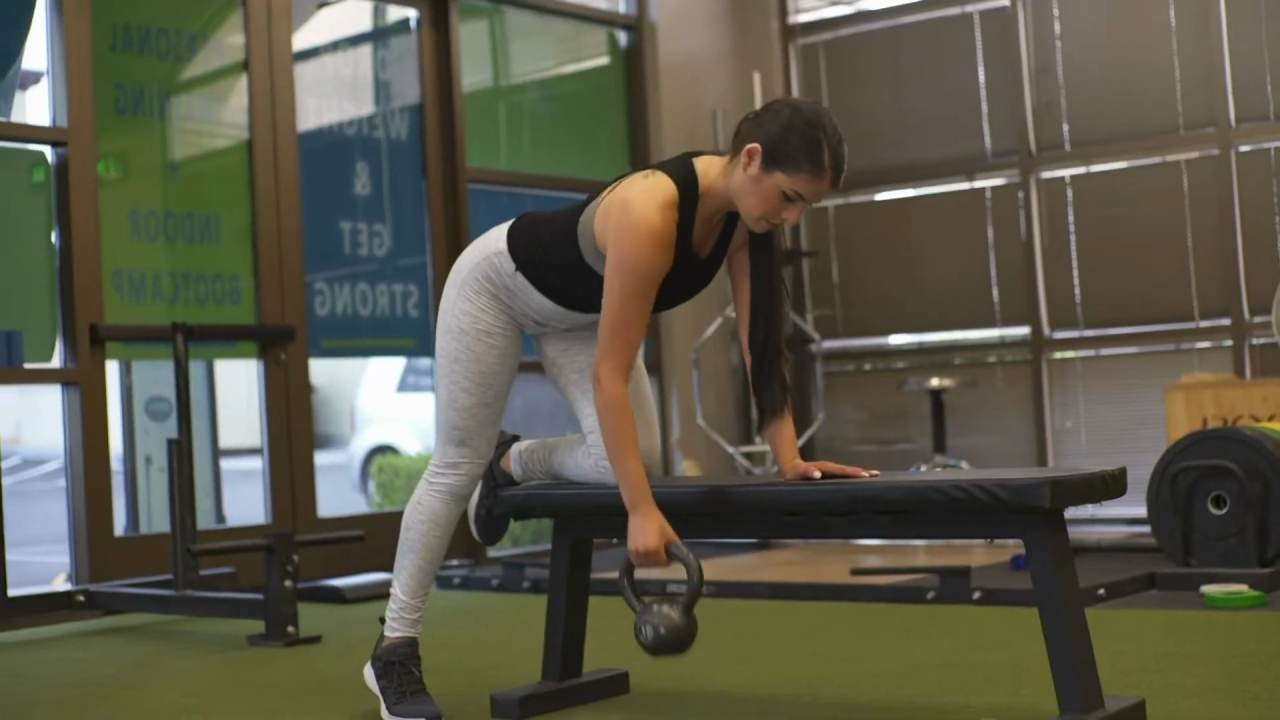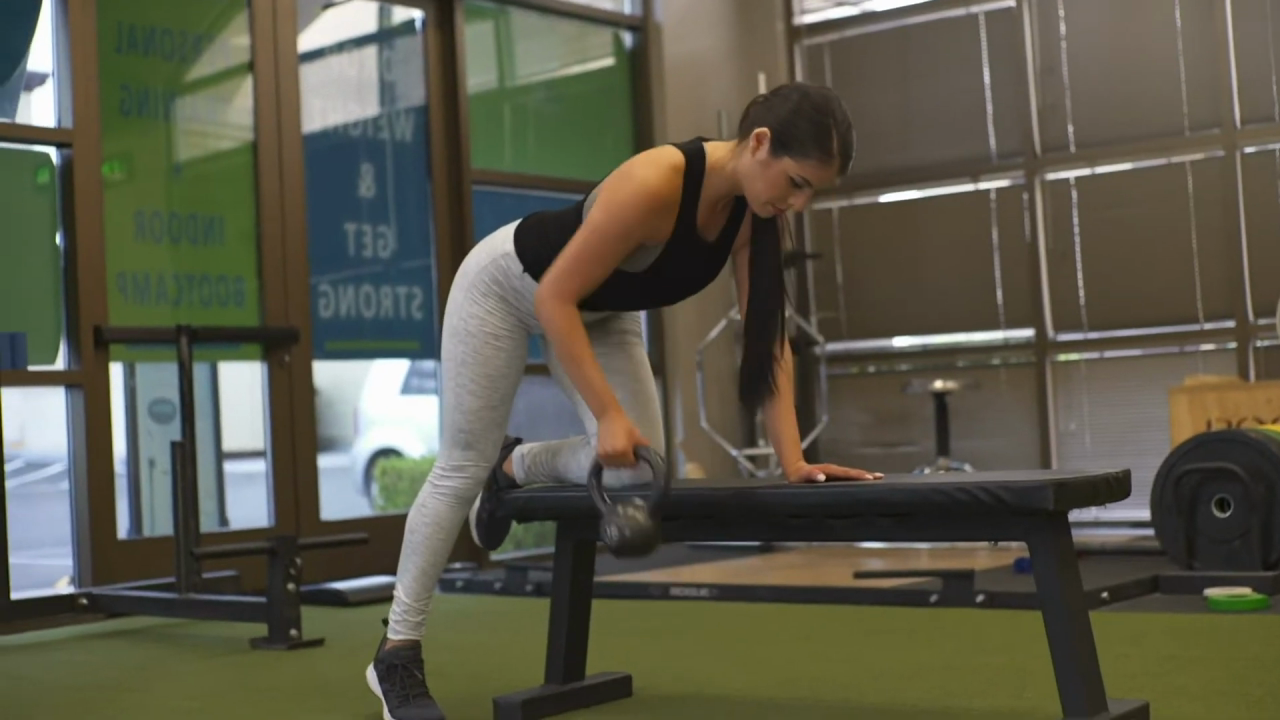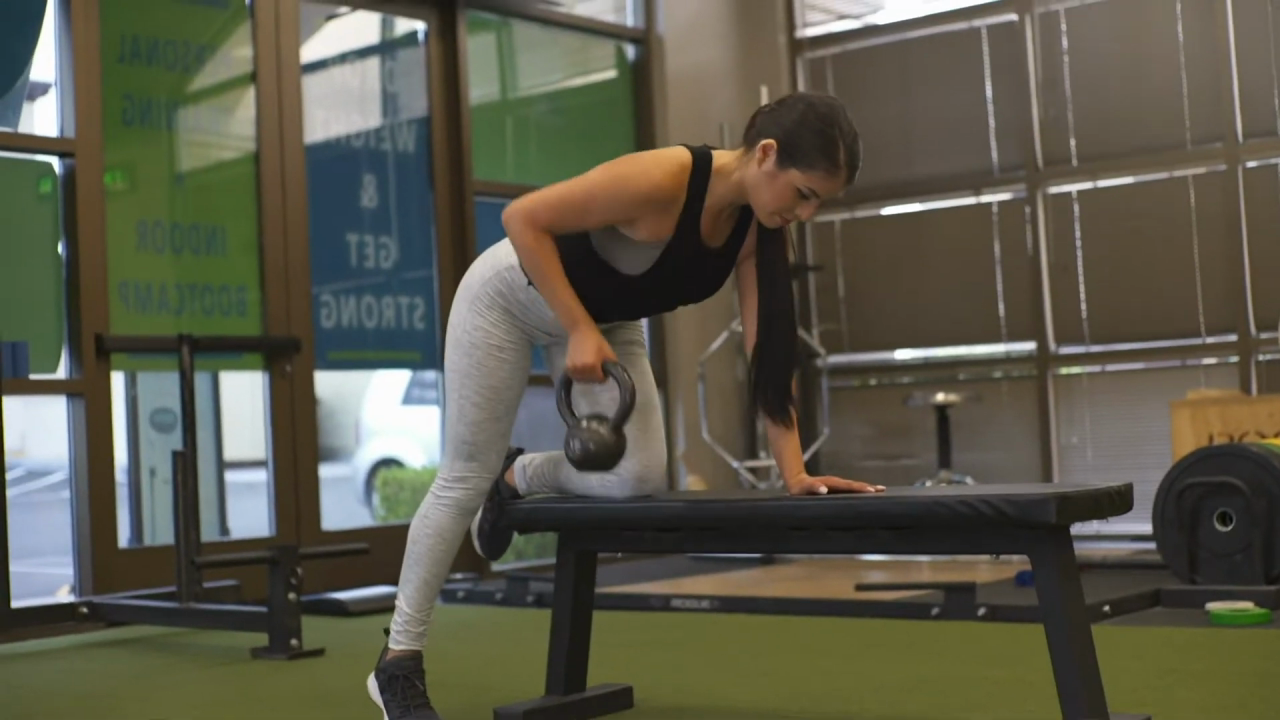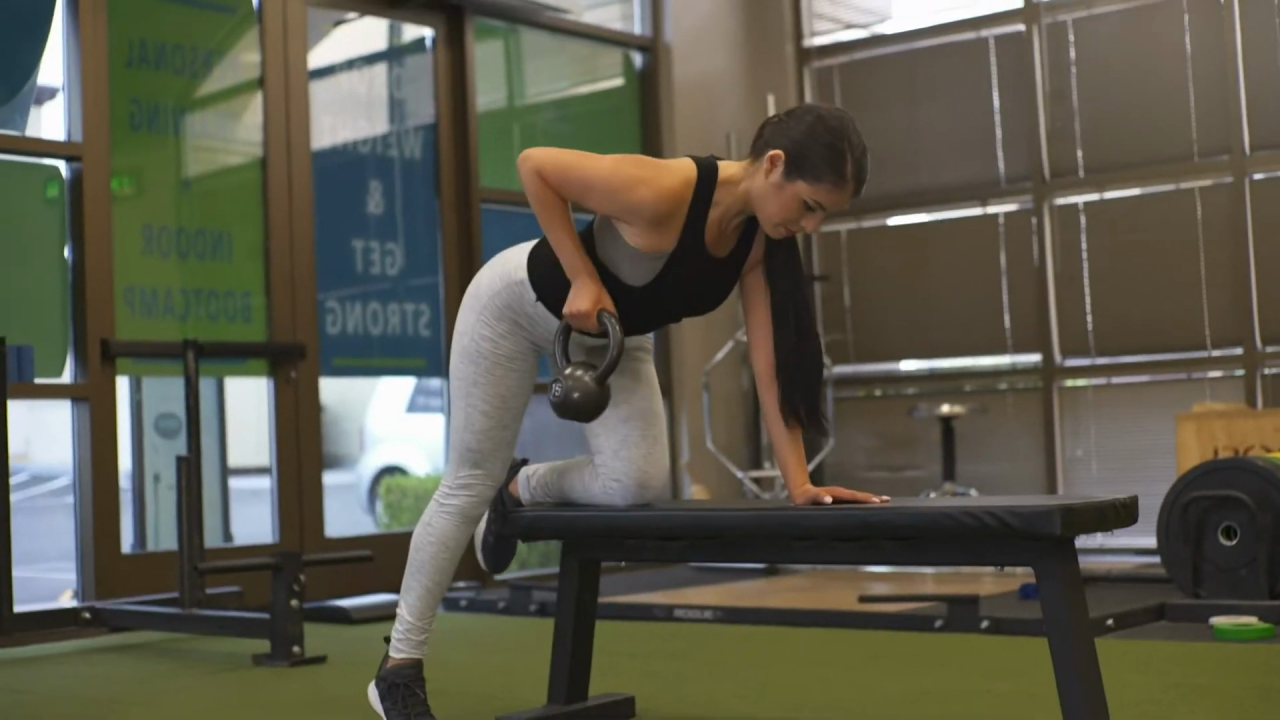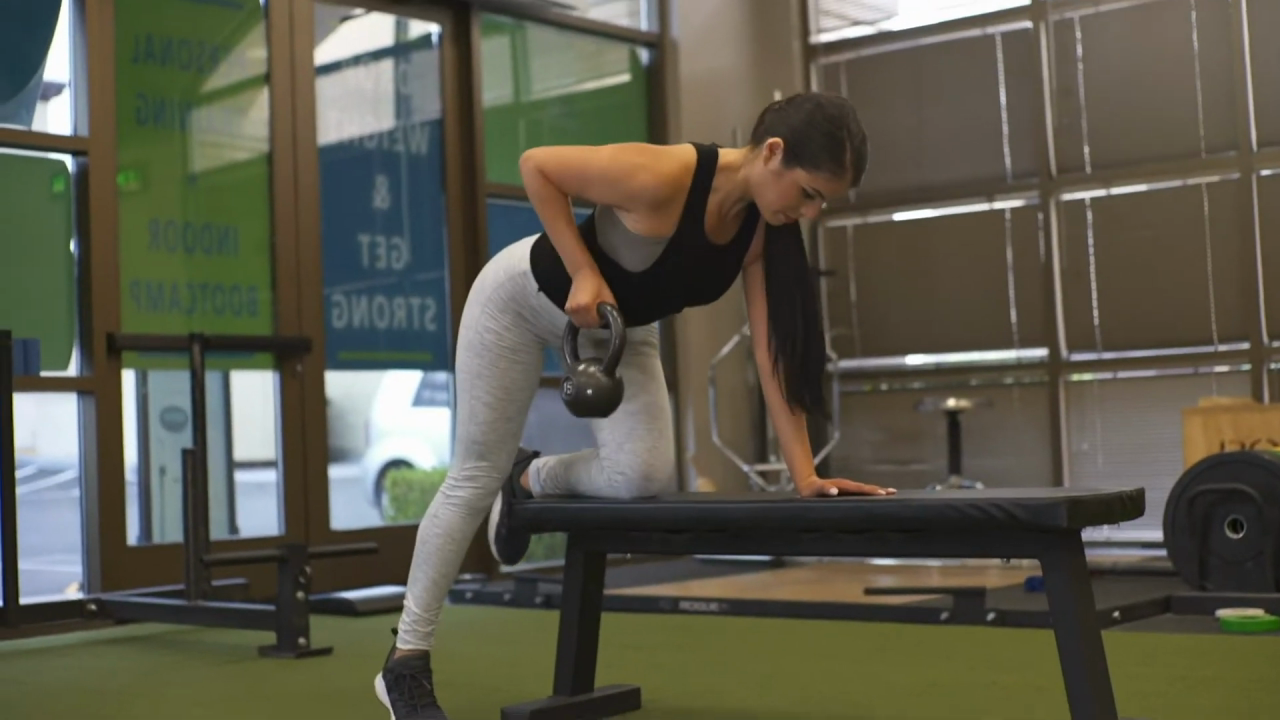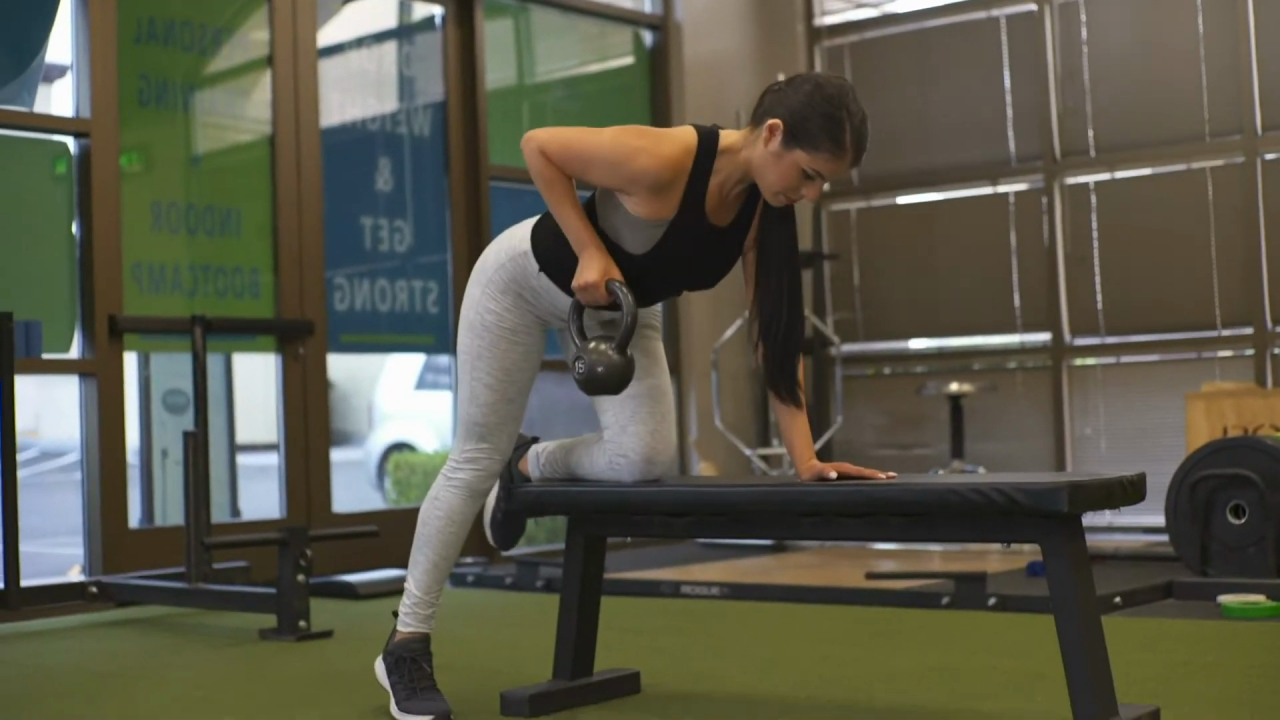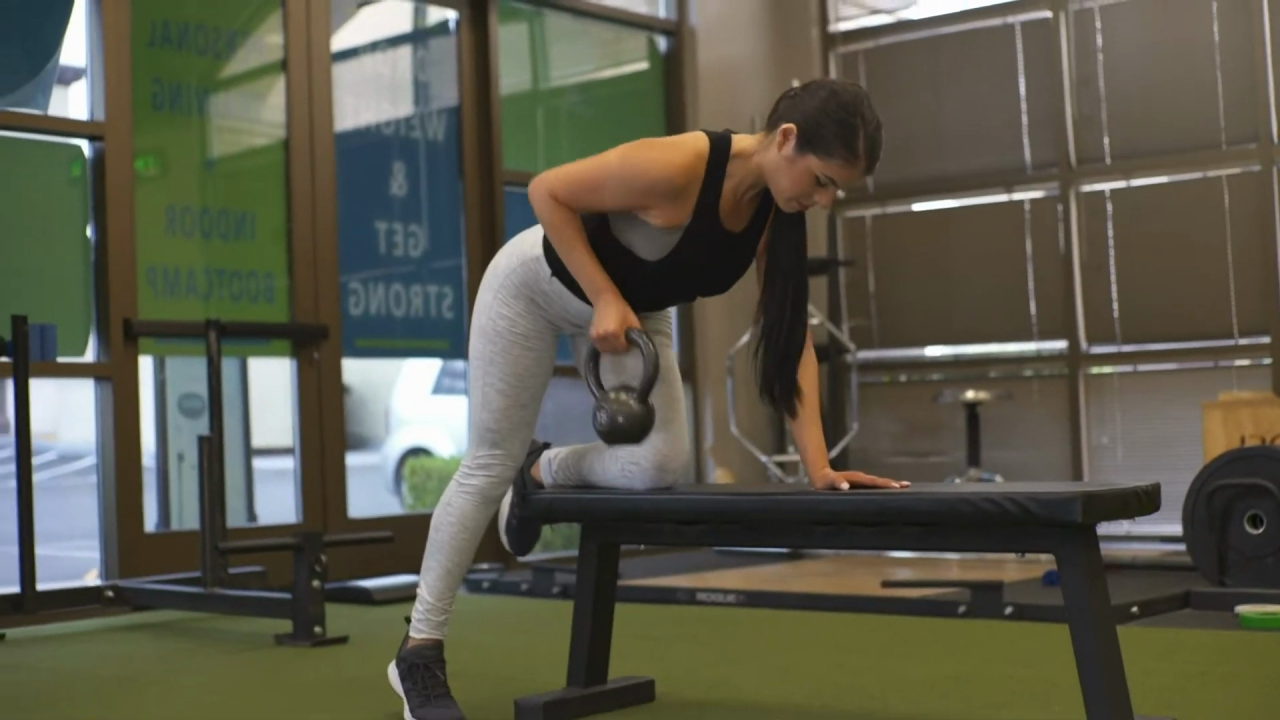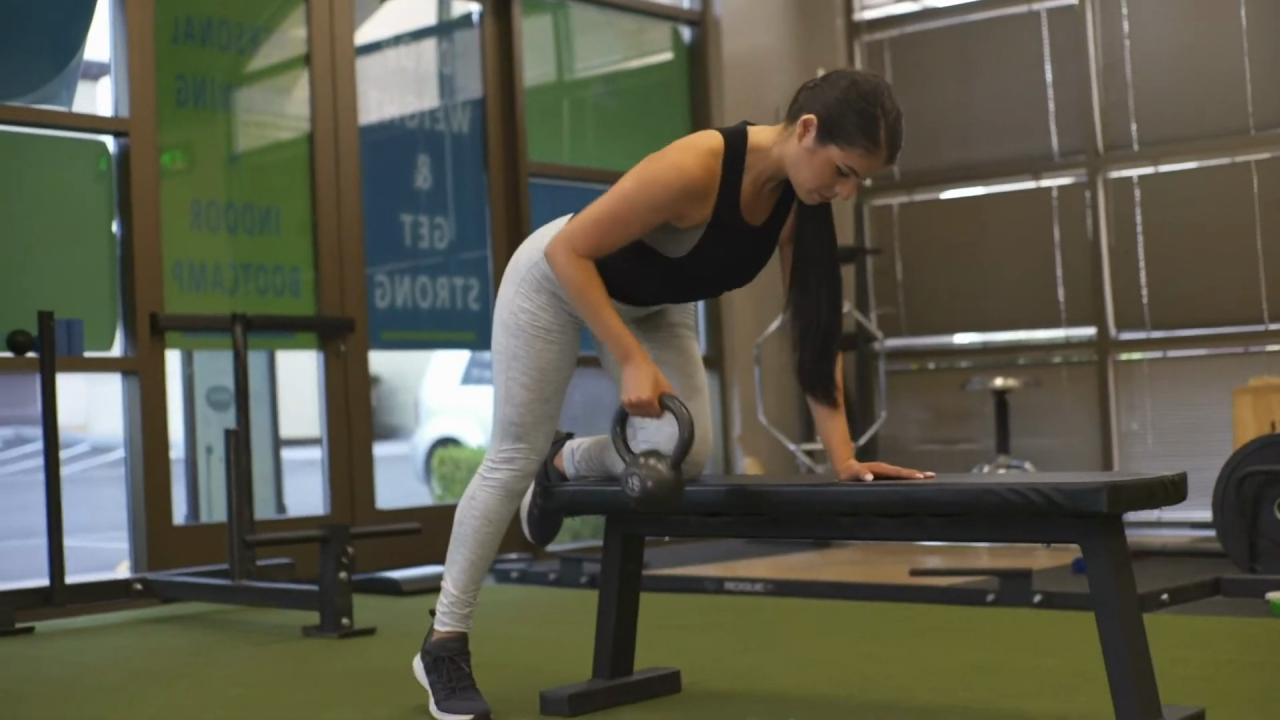
dt=0.2s
person 1, frame 1
left shoulder: (744, 209)
right shoulder: (650, 213)
left elbow: (761, 340)
right elbow: (608, 376)
left wrist: (789, 457)
right wrist: (640, 512)
left hip: (583, 309)
right hip: (498, 284)
left knee: (632, 463)
right knee: (457, 465)
left ankle: (512, 463)
right ankle: (394, 649)
person 1, frame 2
left shoulder: (755, 205)
right shoulder: (656, 182)
left elbow: (767, 336)
right elbow: (552, 298)
left wrist: (792, 459)
right wrist: (606, 416)
left hip: (597, 306)
right hip: (508, 285)
left knee: (637, 459)
right knee: (462, 468)
left ankle: (515, 466)
right ankle: (397, 651)
person 1, frame 3
left shoulder: (759, 219)
right shoulder: (660, 179)
left elbow: (767, 345)
right elbow: (521, 217)
left wrist: (794, 472)
right wrist: (578, 331)
left hip: (606, 314)
right hip: (510, 293)
left knee: (638, 477)
right knee: (466, 478)
left ankle: (517, 478)
right ankle: (398, 660)
person 1, frame 4
left shoulder: (763, 232)
right shoulder: (663, 189)
left elbow: (774, 357)
right elbow: (533, 167)
left wrist: (800, 482)
right wrist: (583, 279)
left hip: (615, 326)
right hip: (518, 303)
left knee: (639, 485)
right knee: (471, 484)
left ankle: (523, 489)
right ankle: (398, 669)
person 1, frame 5
left shoulder: (764, 222)
right shoulder: (662, 176)
left elbow: (774, 349)
right elbow: (536, 165)
left wrist: (804, 474)
right wrist: (584, 272)
left hip: (617, 323)
right hip: (523, 297)
left knee: (644, 477)
right knee: (477, 477)
left ankle: (532, 480)
right ankle: (405, 660)
person 1, frame 6
left shoulder: (767, 203)
right shoulder: (663, 158)
left elbow: (775, 330)
right elbow: (538, 145)
left wrist: (804, 457)
right wrist: (590, 251)
left hip: (619, 304)
right hip: (525, 280)
left knee: (646, 459)
right knee: (477, 458)
left ankle: (530, 465)
right ankle: (406, 643)
person 1, frame 7
left shoulder: (780, 206)
right shoulder: (676, 165)
left elbow: (790, 337)
right elbow: (546, 191)
left wrist: (818, 465)
right wrist: (603, 295)
left hip: (635, 307)
right hip: (536, 286)
left knee: (658, 466)
right knee: (490, 465)
left ankle: (544, 471)
right ankle: (419, 650)
person 1, frame 8
left shoulder: (802, 195)
right shoulder: (695, 166)
left elbow: (815, 327)
right elbow: (565, 248)
left wrist: (842, 456)
right wrist: (630, 357)
left hip: (654, 301)
right hip: (557, 279)
left knee: (684, 457)
right knee: (514, 458)
left ankle: (567, 461)
right ankle: (443, 642)
